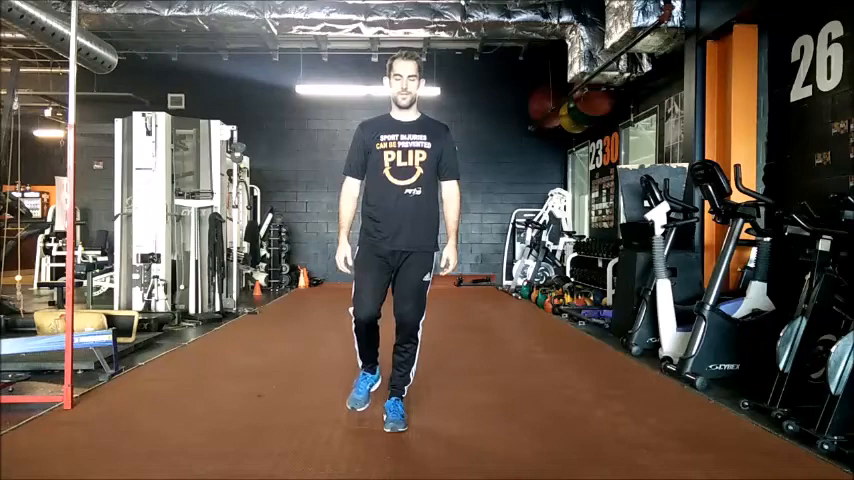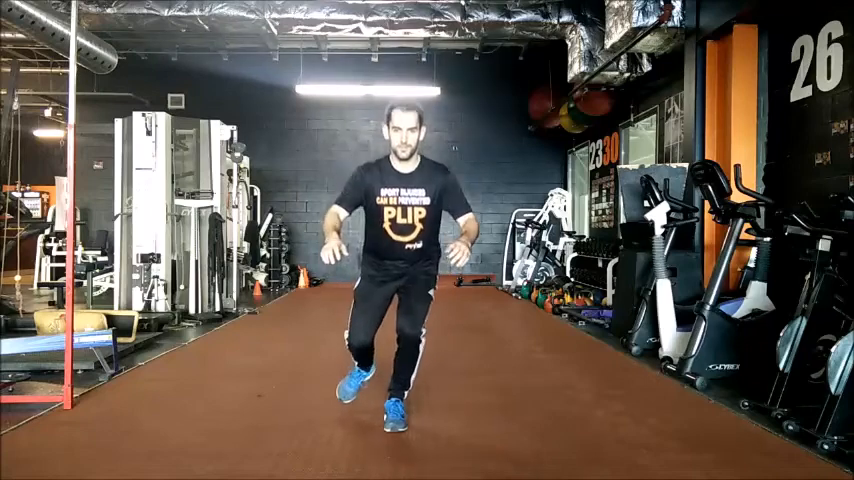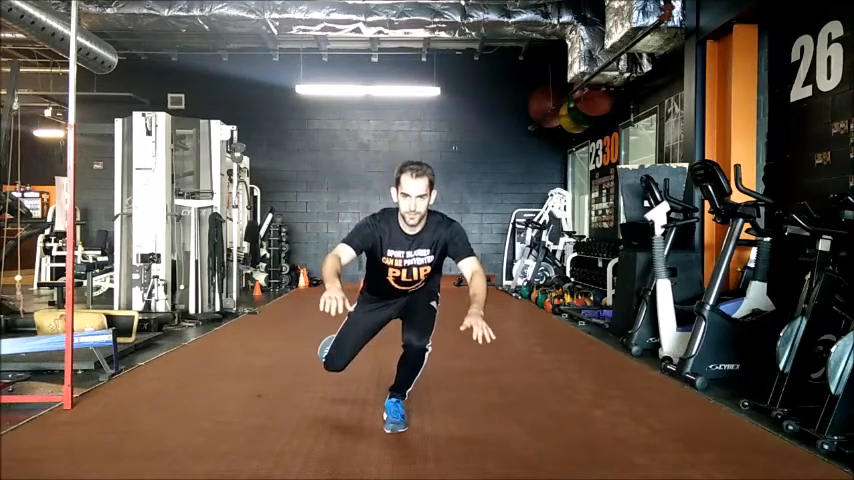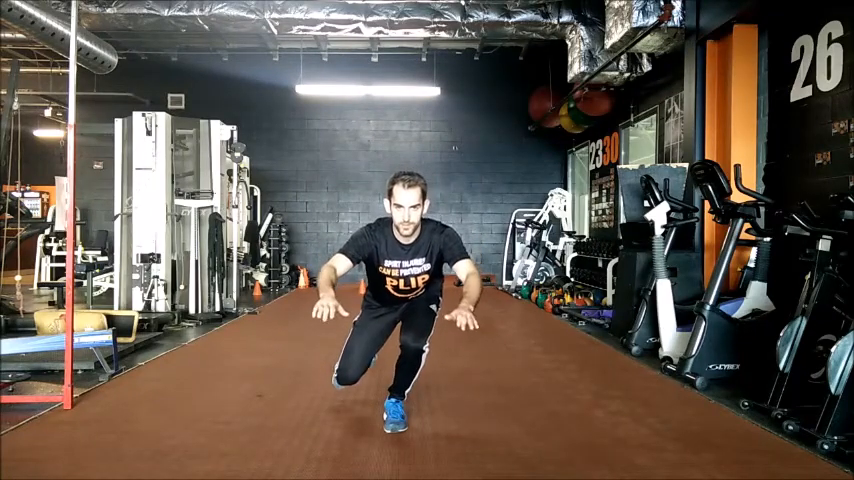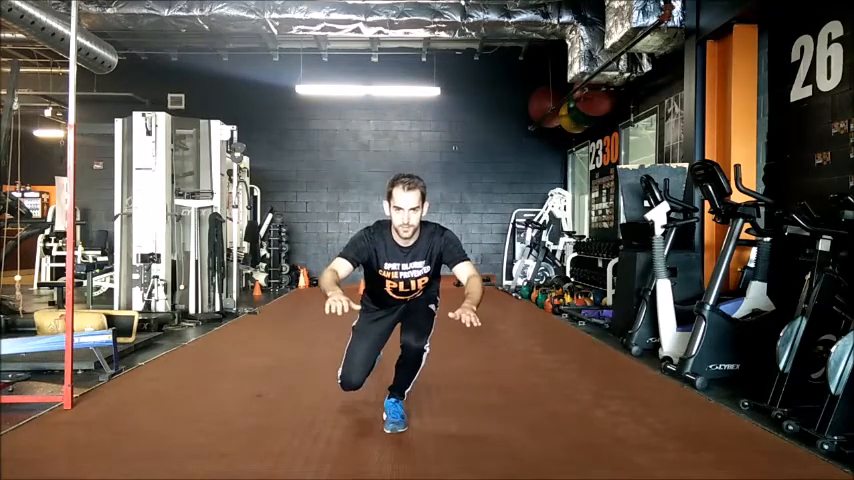
dt=1s
person 1, frame 1
left shoulder: (438, 133)
right shoulder: (368, 131)
left elbow: (450, 190)
right elbow: (351, 187)
left wrist: (452, 242)
right wrist: (343, 238)
left hip: (419, 246)
right hip: (373, 245)
left knee: (409, 323)
right knee: (364, 314)
left ankle: (396, 398)
right ankle: (368, 372)
person 1, frame 2
left shoulder: (440, 177)
right shoulder: (367, 175)
left elbow: (469, 220)
right elbow: (335, 212)
left wrist: (465, 240)
right wrist: (332, 236)
left hip: (420, 269)
right hip: (377, 268)
left knee: (410, 332)
right knee: (359, 338)
left ankle: (395, 399)
right ankle: (363, 368)
person 1, frame 3
left shoulder: (447, 230)
right shoulder: (375, 225)
left elbow: (474, 271)
right elbow: (336, 256)
left wrist: (475, 310)
right wrist: (333, 285)
left hip: (421, 295)
right hip: (377, 297)
left knee: (416, 343)
right knee: (334, 363)
left ankle: (396, 400)
right ankle: (335, 343)
person 1, frame 4
left shoulder: (442, 236)
right shoulder: (371, 235)
left elbow: (470, 274)
right elbow: (332, 267)
left wrist: (466, 306)
right wrist: (327, 294)
left hip: (422, 300)
right hip: (379, 303)
left knee: (413, 344)
right knee: (347, 376)
left ankle: (395, 400)
right ankle: (367, 354)
person 1, frame 5
left shoulder: (440, 238)
right shoulder: (369, 238)
left elbow: (471, 277)
right elbow: (331, 272)
left wrist: (468, 305)
right wrist: (335, 293)
left hip: (420, 301)
right hip: (378, 305)
left knee: (415, 343)
right knee: (350, 381)
left ankle: (395, 400)
right ankle: (369, 353)
